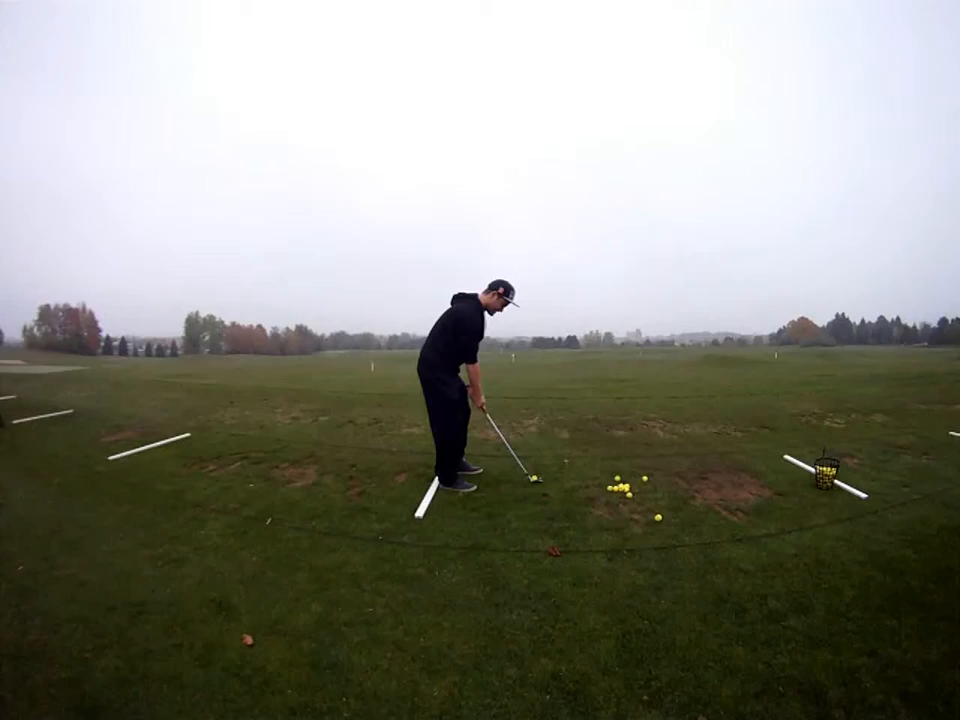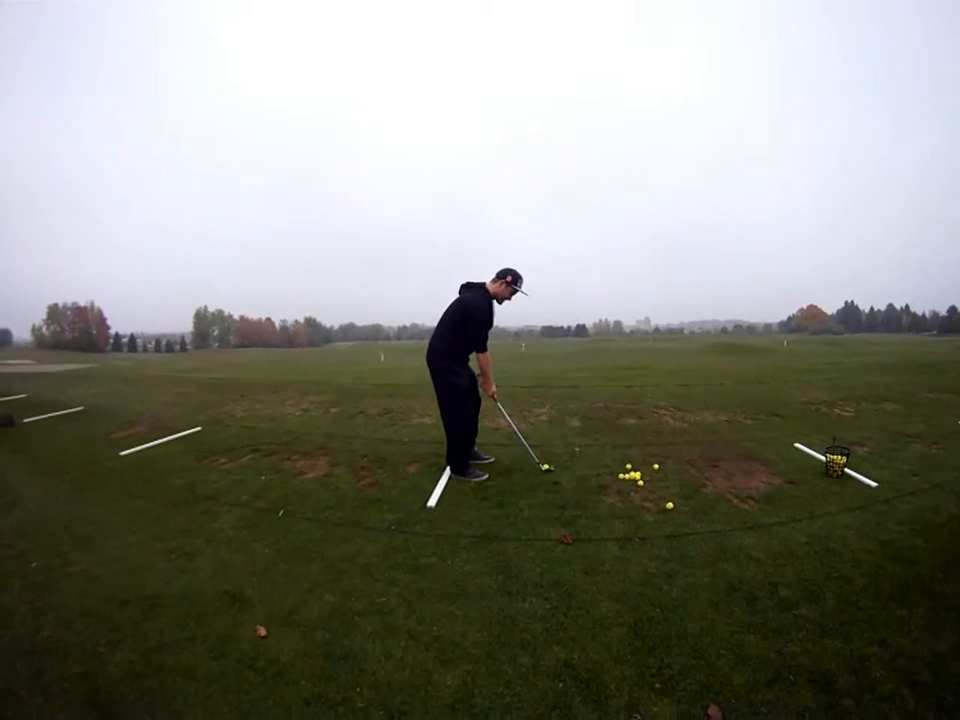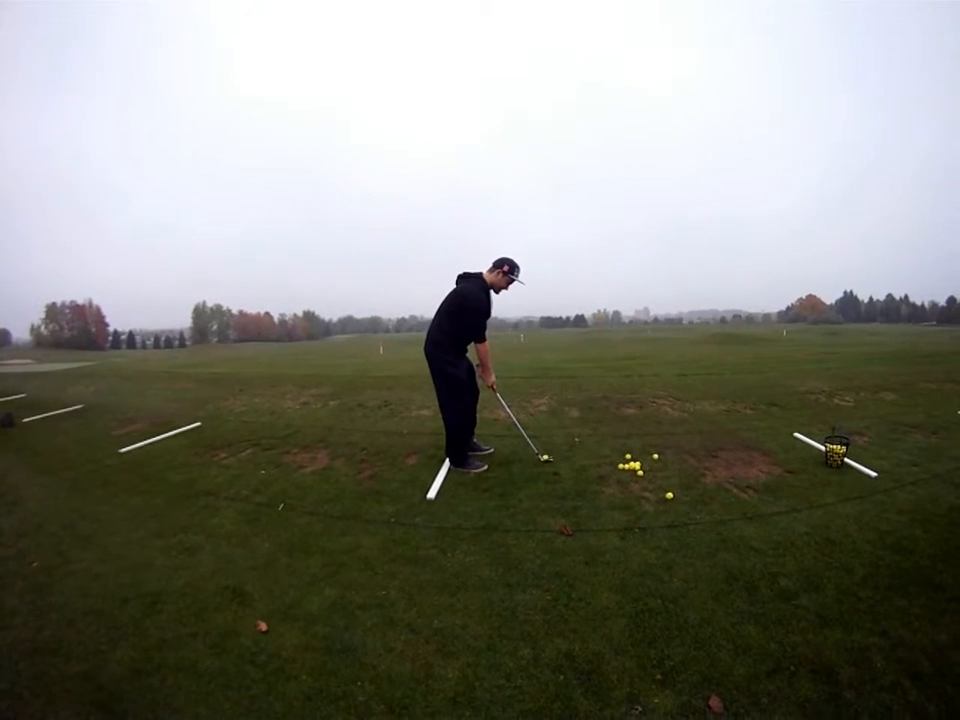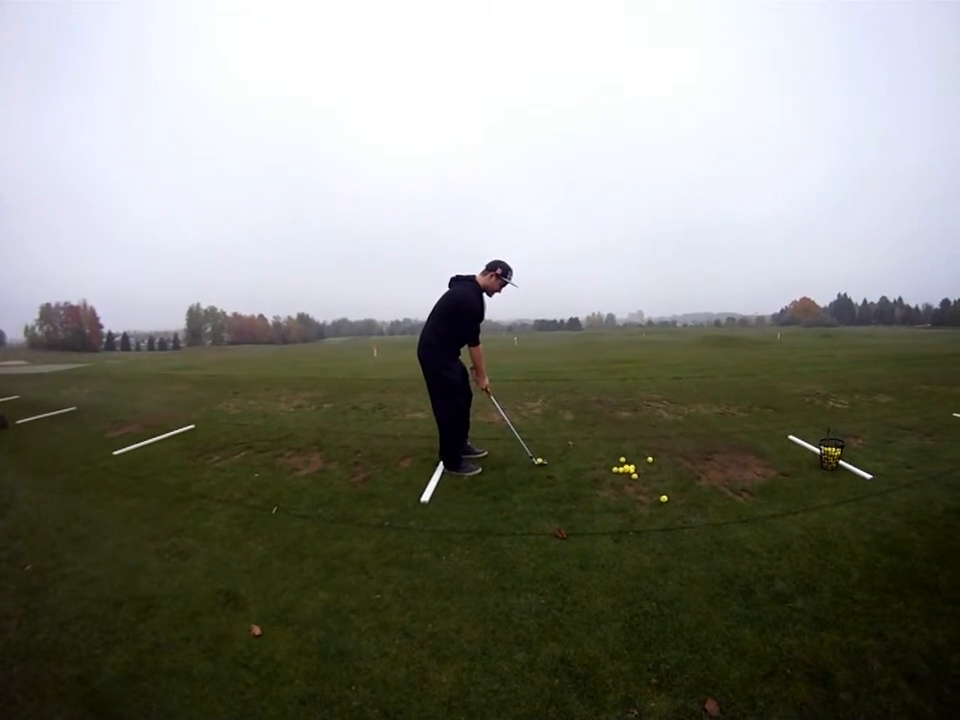
dt=0.5s
person 1, frame 1
left shoulder: (470, 309)
right shoulder: (469, 313)
left elbow: (467, 354)
right elbow: (470, 358)
left wrist: (473, 386)
right wrist: (478, 393)
left hip: (444, 368)
right hip: (435, 370)
left knee: (461, 414)
right knee: (448, 421)
left ankle: (456, 461)
right ankle: (447, 477)
person 1, frame 2
left shoulder: (479, 298)
right shoulder: (477, 303)
left elbow: (477, 343)
right elbow: (480, 347)
left wrist: (483, 374)
right wrist: (489, 382)
left hip: (453, 358)
right hip: (444, 360)
left knee: (472, 402)
right knee: (458, 410)
left ankle: (468, 450)
right ankle: (459, 466)
person 1, frame 3
left shoulder: (476, 288)
right shoulder: (474, 293)
left elbow: (476, 334)
right elbow: (479, 337)
left wrist: (482, 365)
right wrist: (488, 372)
left hip: (452, 349)
right hip: (442, 351)
left knee: (470, 394)
right knee: (457, 402)
left ankle: (467, 441)
right ankle: (457, 457)
person 1, frame 4
left shoulder: (469, 291)
right shoulder: (468, 297)
left elbow: (470, 337)
right elbow: (473, 340)
left wrist: (477, 367)
right wrist: (482, 375)
left hip: (445, 352)
right hip: (435, 353)
left knee: (463, 397)
right knee: (450, 404)
left ankle: (461, 444)
right ankle: (451, 460)
